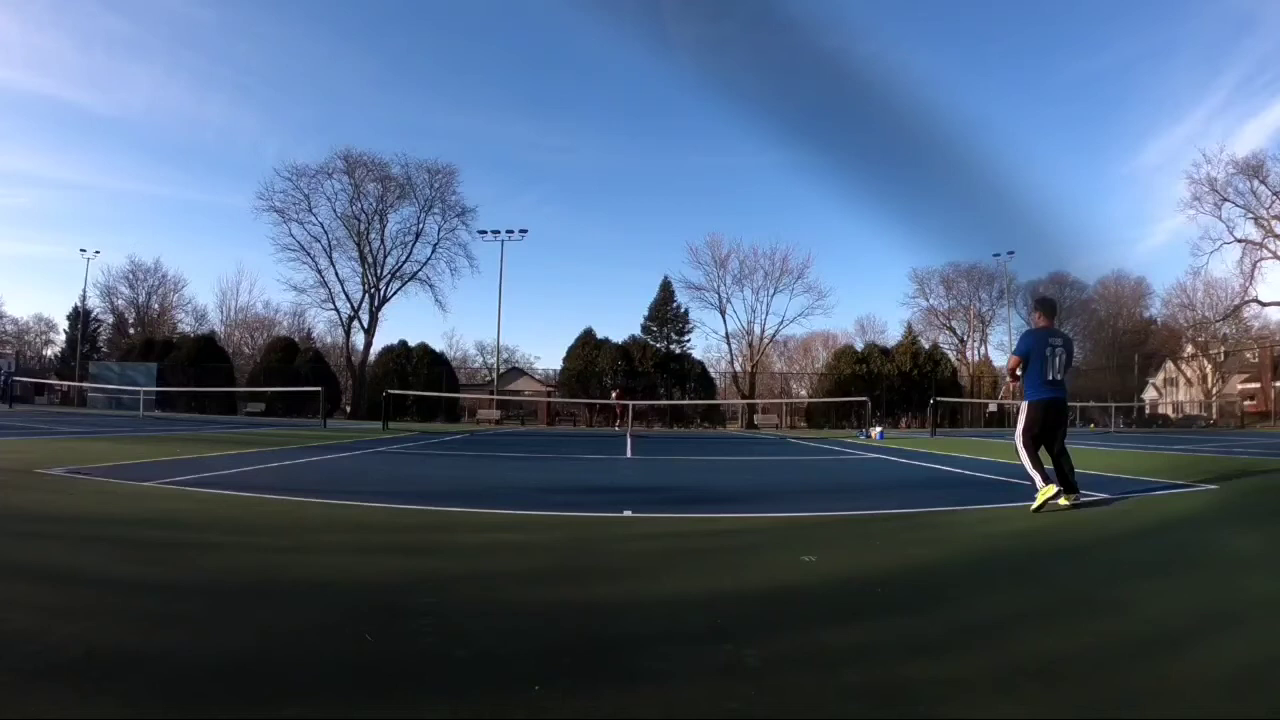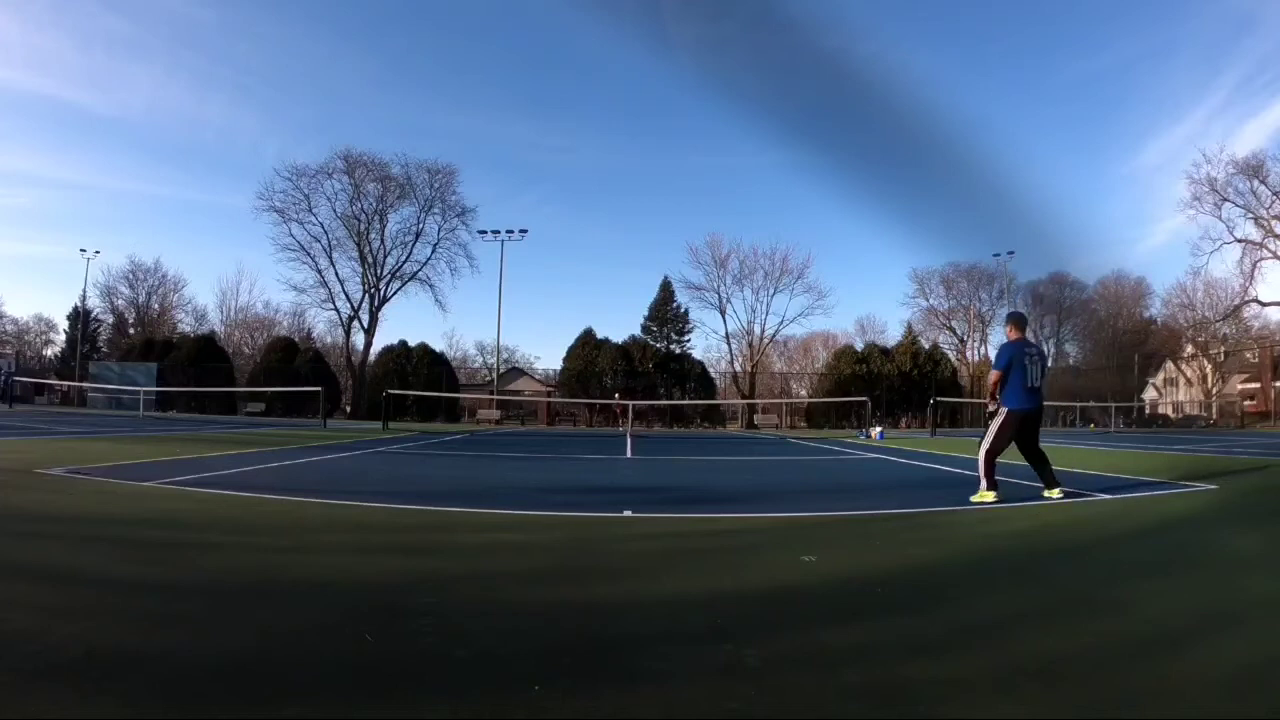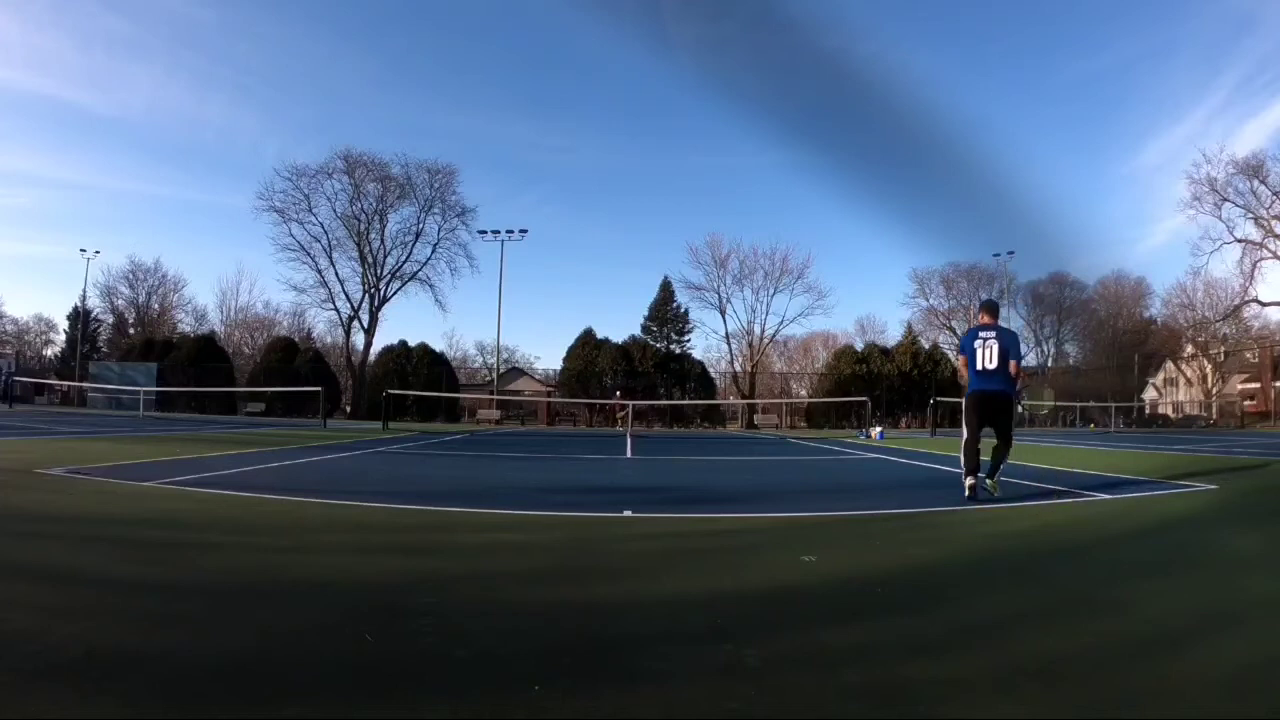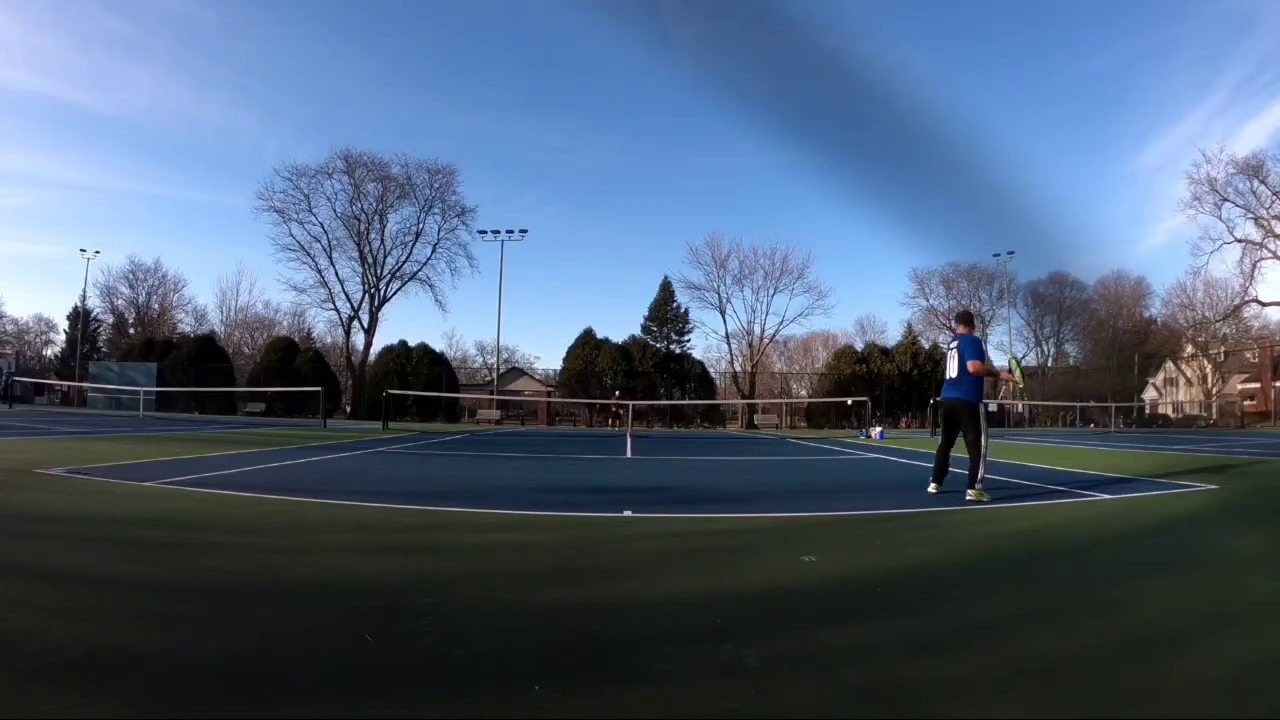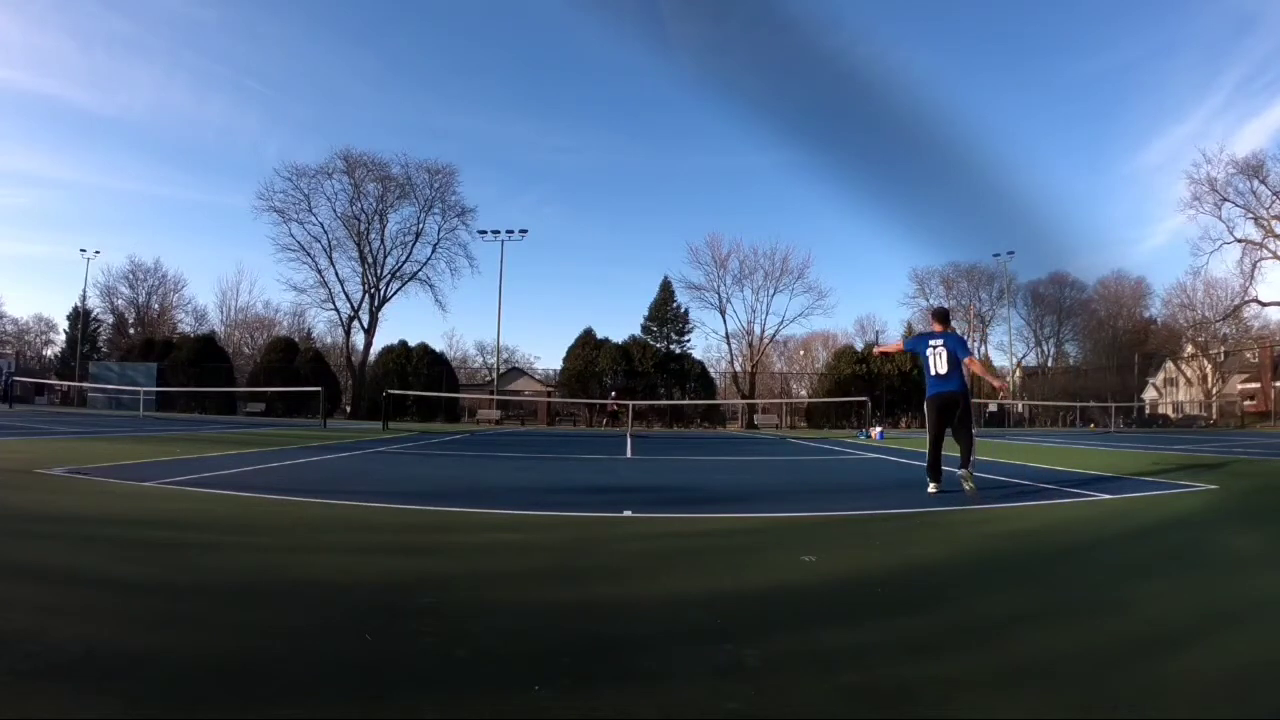
dt=0.4s
person 1, frame 1
left shoulder: (1031, 336)
right shoulder: (1066, 341)
left elbow: (1013, 365)
left wrist: (1013, 376)
left hip: (1036, 401)
right hip: (1059, 401)
left knee: (1025, 447)
right knee: (1058, 449)
left ankle: (1046, 485)
right ankle: (1070, 493)
person 1, frame 2
left shoulder: (1008, 348)
right shoulder: (1038, 351)
left elbow: (994, 378)
left wrist: (993, 397)
left hip: (1013, 410)
right hip: (1035, 410)
left knee: (987, 451)
right knee: (1033, 451)
left ankle: (988, 490)
right ankle: (1053, 487)
person 1, frame 3
left shoulder: (969, 335)
right shoulder: (1009, 335)
left elbow: (962, 365)
right elbow: (1014, 369)
right wrist: (1013, 387)
left hip: (975, 393)
right hip: (1002, 394)
left knee: (971, 439)
right knee: (1004, 440)
left ankle: (970, 477)
right ankle: (991, 478)
person 1, frame 4
left shoulder: (953, 343)
right shoulder: (972, 341)
right elbow: (974, 367)
left wrist: (997, 373)
right wrist: (1000, 374)
left hip: (946, 400)
right hip: (968, 401)
left knee: (945, 444)
right knee: (976, 446)
left ankle: (935, 482)
right ankle: (974, 488)
person 1, frame 5
left shoulder: (921, 340)
right shoulder: (955, 339)
left elbow: (899, 346)
right elbow: (970, 362)
left wrist: (881, 349)
right wrist: (993, 380)
left hip: (934, 397)
right hip: (958, 395)
left knee: (934, 441)
right knee: (965, 437)
left ankle: (934, 482)
right ankle: (965, 470)
